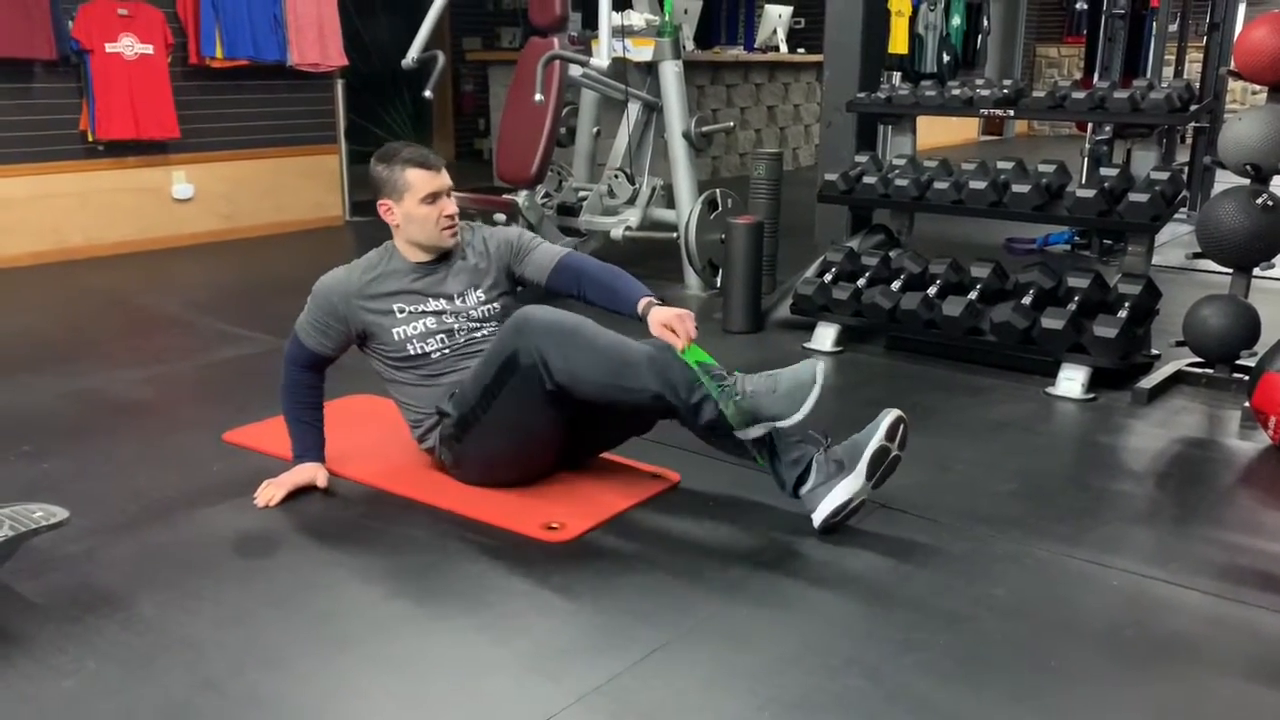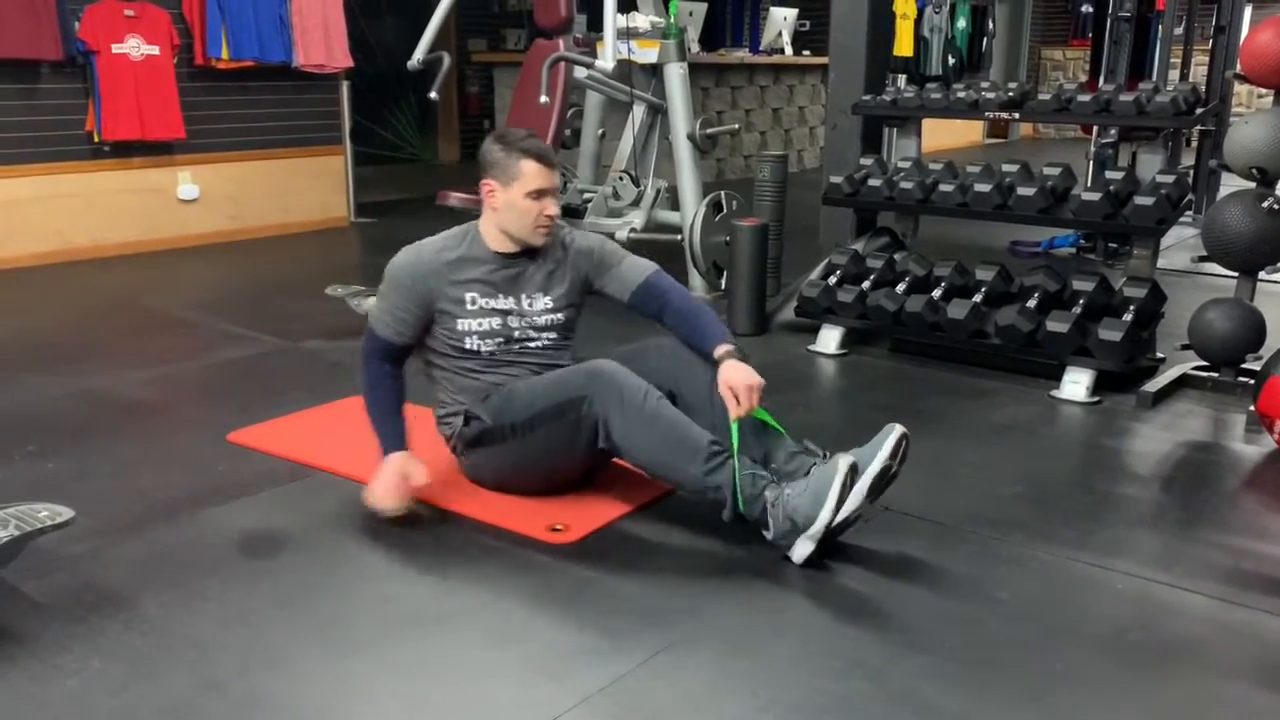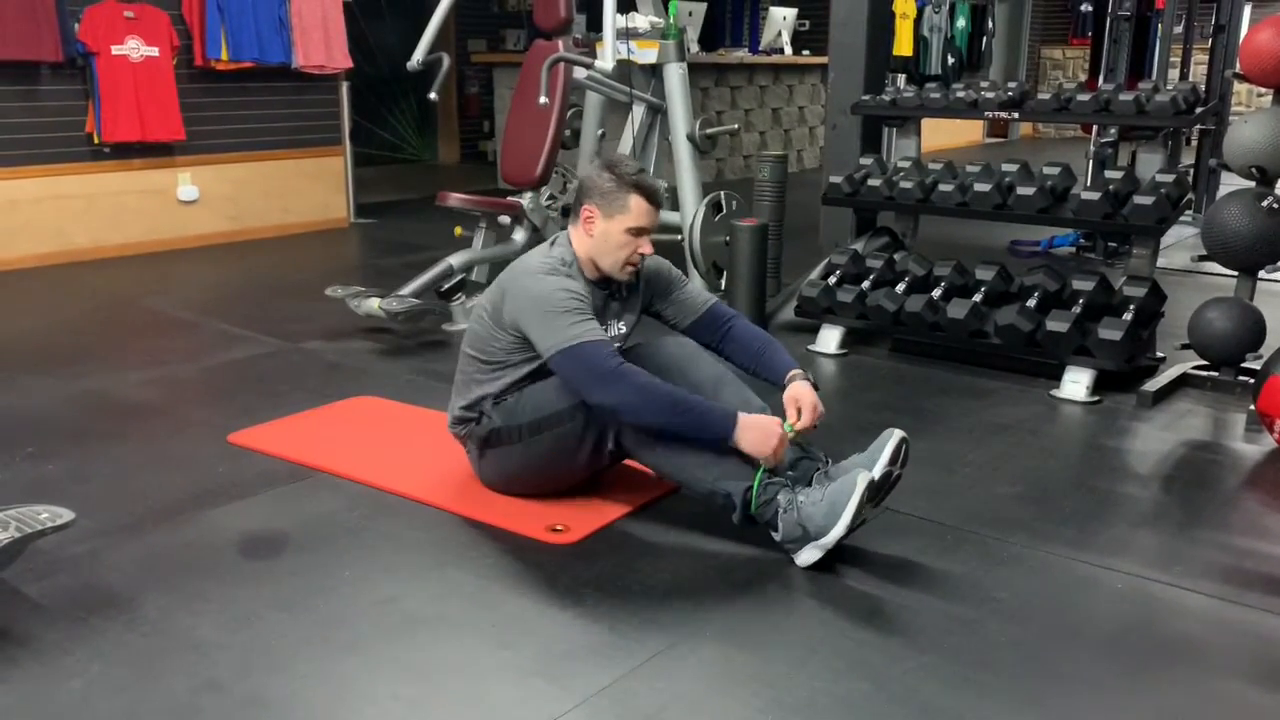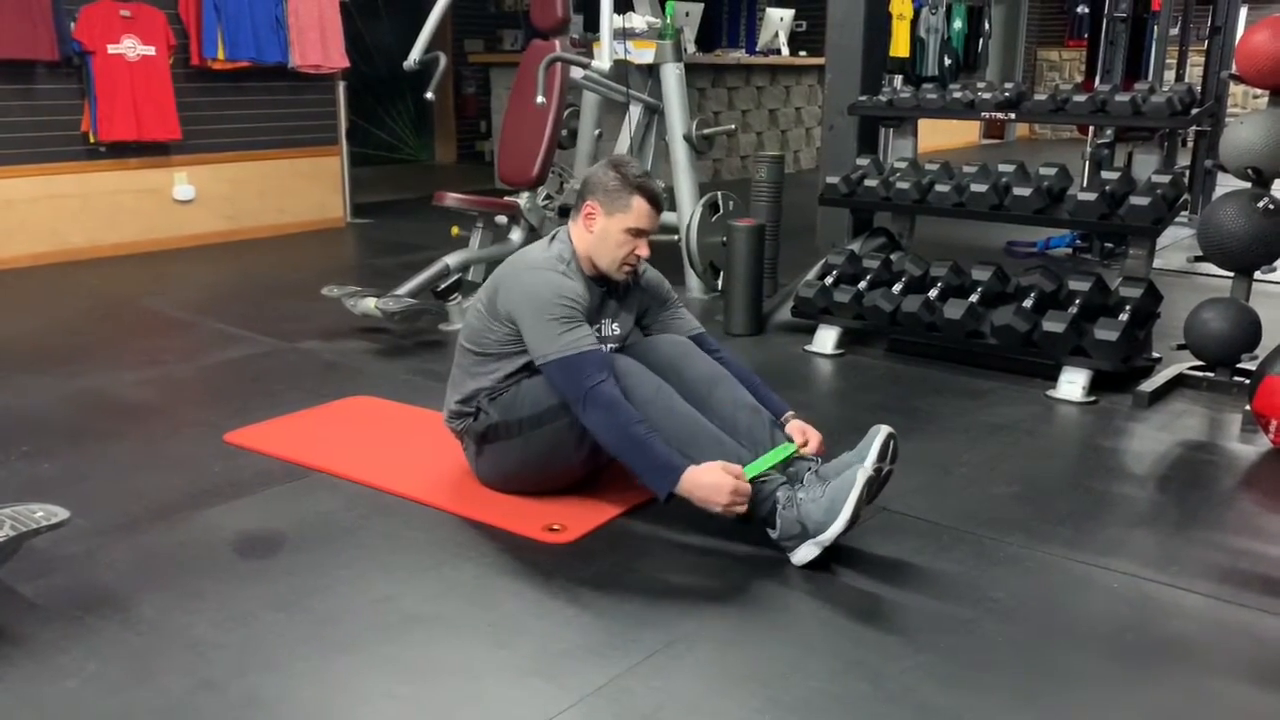
dt=0.5s
person 1, frame 1
left shoulder: (496, 245)
right shoulder: (349, 290)
left elbow: (578, 272)
right elbow: (302, 365)
left wrist: (647, 305)
right wrist: (309, 457)
left hip: (551, 415)
right hip: (474, 440)
left knee: (666, 359)
right knee: (537, 325)
left ankle: (812, 475)
right ankle: (730, 405)
person 1, frame 2
left shoulder: (577, 250)
right shoulder: (426, 266)
left elbow: (664, 297)
right elbow: (380, 361)
left wrist: (726, 355)
right wrist: (395, 453)
left hip: (565, 423)
right hip: (490, 435)
left knee: (672, 359)
right knee: (605, 384)
left ankle: (806, 474)
right ankle: (770, 509)
person 1, frame 3
left shoulder: (641, 273)
right shoulder: (542, 285)
left elbow: (722, 326)
right elbow: (606, 386)
left wrist: (793, 376)
right wrist: (733, 428)
left hip: (579, 430)
right hip: (502, 440)
left knee: (675, 353)
right knee: (624, 395)
left ankle: (812, 476)
right ankle: (783, 511)
person 1, frame 4
left shoulder: (636, 280)
right shoulder: (542, 280)
left elbow: (708, 355)
right elbow: (594, 396)
left wrist: (786, 418)
right wrist: (682, 479)
left hip: (574, 428)
right hip: (500, 437)
left knee: (672, 353)
right knee: (620, 376)
left ankle: (803, 476)
right ankle: (782, 508)
